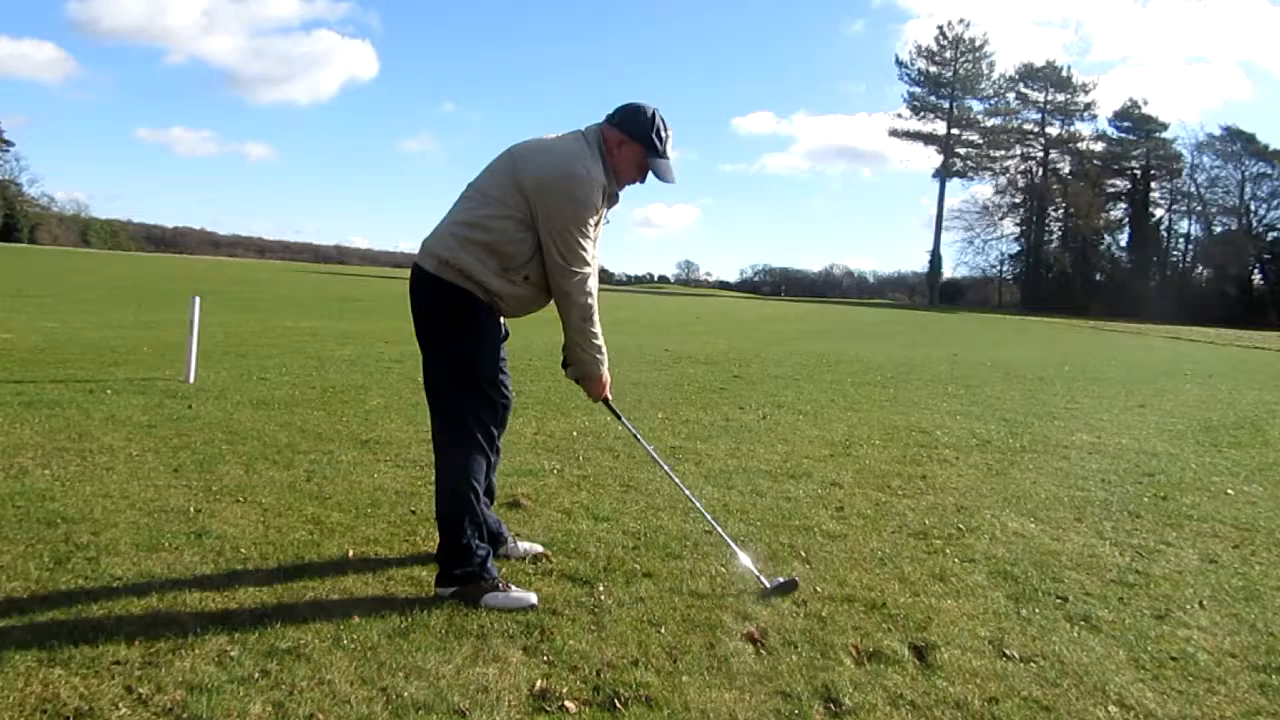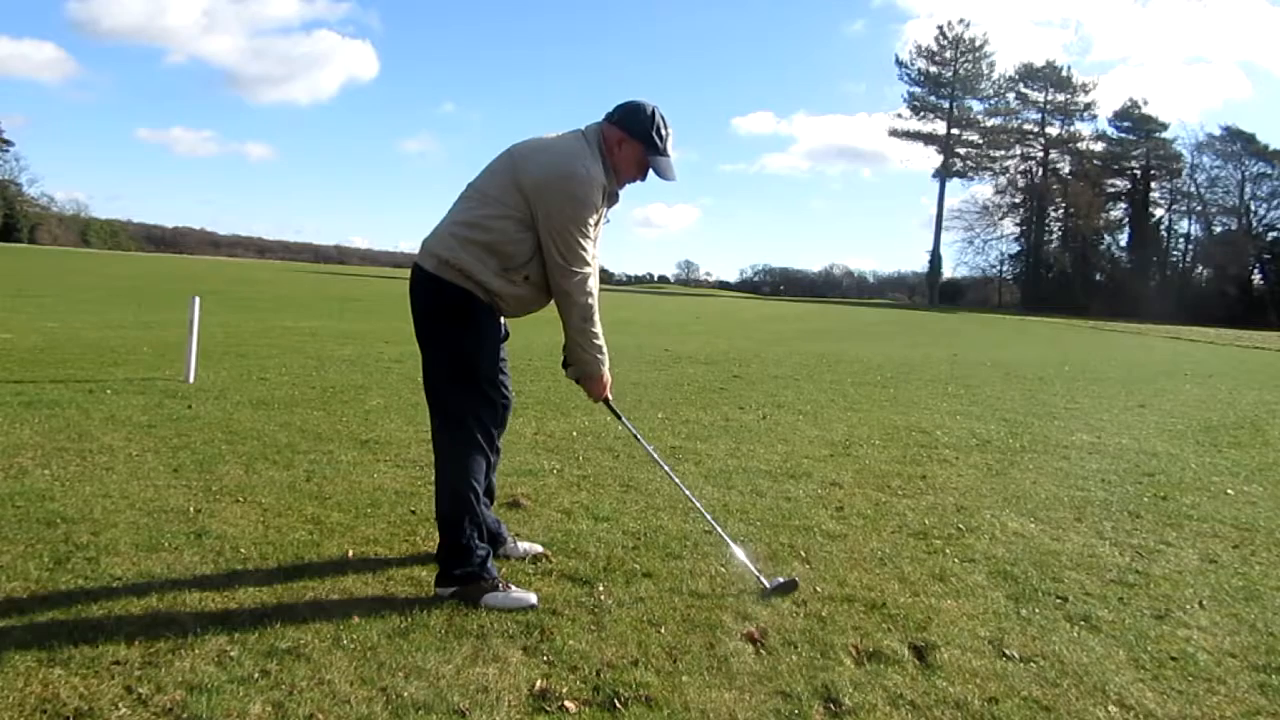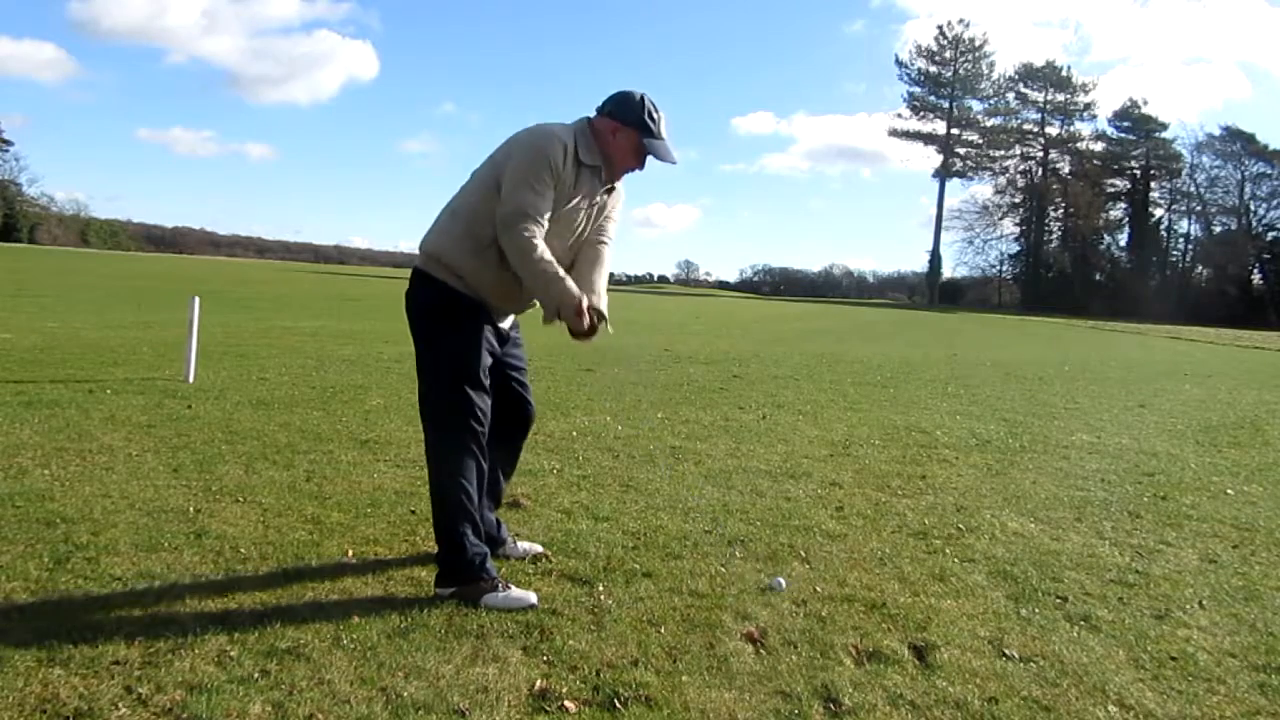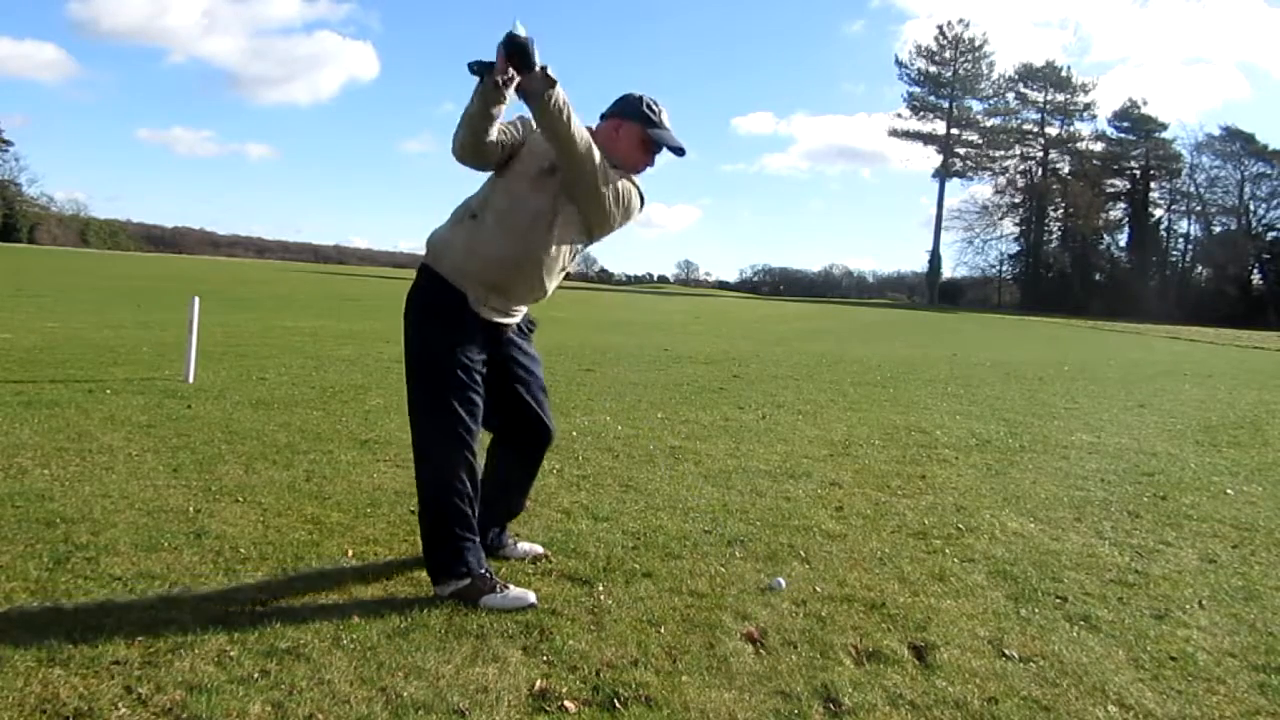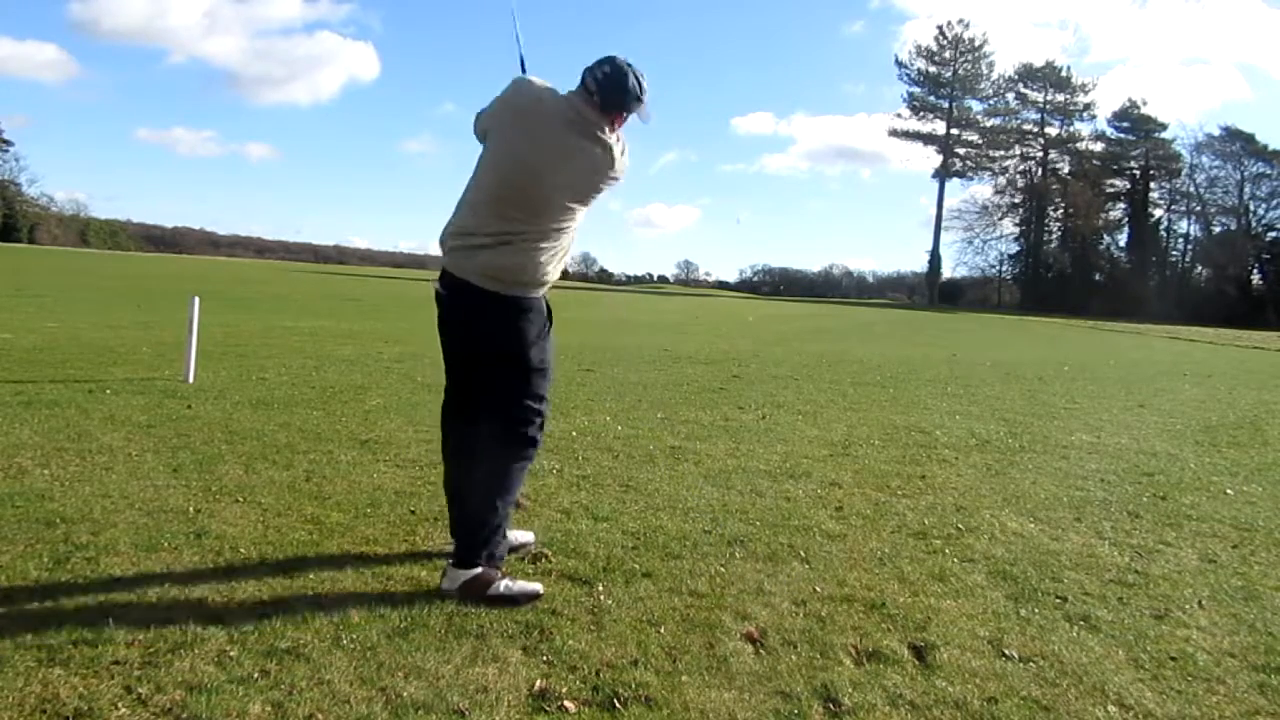
dt=0.4s
person 1, frame 1
left shoulder: (573, 163)
right shoulder: (574, 175)
left elbow: (577, 273)
right elbow: (573, 281)
left wrist: (582, 355)
right wrist: (592, 363)
left hip: (463, 292)
right hip: (455, 293)
left knee: (488, 414)
right knee: (468, 428)
left ankle: (482, 531)
right ankle: (464, 570)
person 1, frame 2
left shoulder: (584, 167)
right shoulder: (574, 174)
left elbow: (581, 275)
right elbow: (573, 282)
left wrist: (583, 355)
right wrist: (593, 363)
left hip: (470, 293)
right hip: (453, 291)
left knee: (490, 412)
right knee: (468, 426)
left ankle: (481, 531)
right ankle: (464, 571)
person 1, frame 3
left shoulder: (606, 190)
right shoulder: (547, 147)
left elbow: (594, 253)
right elbow: (520, 240)
left wrist: (592, 305)
right wrist: (564, 298)
left hip: (496, 309)
right hip: (448, 296)
left knee: (512, 416)
right knee: (461, 431)
left ankle: (482, 531)
right ankle: (462, 571)
person 1, frame 4
left shoulder: (624, 197)
right shoulder: (535, 130)
left elbow: (575, 154)
right elbow: (471, 150)
left wrist: (546, 98)
right wrist: (494, 87)
left hip: (506, 317)
right hip: (444, 296)
left knee: (531, 431)
right knee: (451, 432)
left ankle: (487, 531)
right ankle: (457, 568)
person 1, frame 5
left shoulder: (522, 102)
right shoulder: (611, 159)
left elbow: (486, 125)
left hip: (457, 280)
right hip: (512, 299)
left knee: (468, 413)
right knee: (517, 425)
left ankle: (478, 531)
right ankle: (472, 564)
